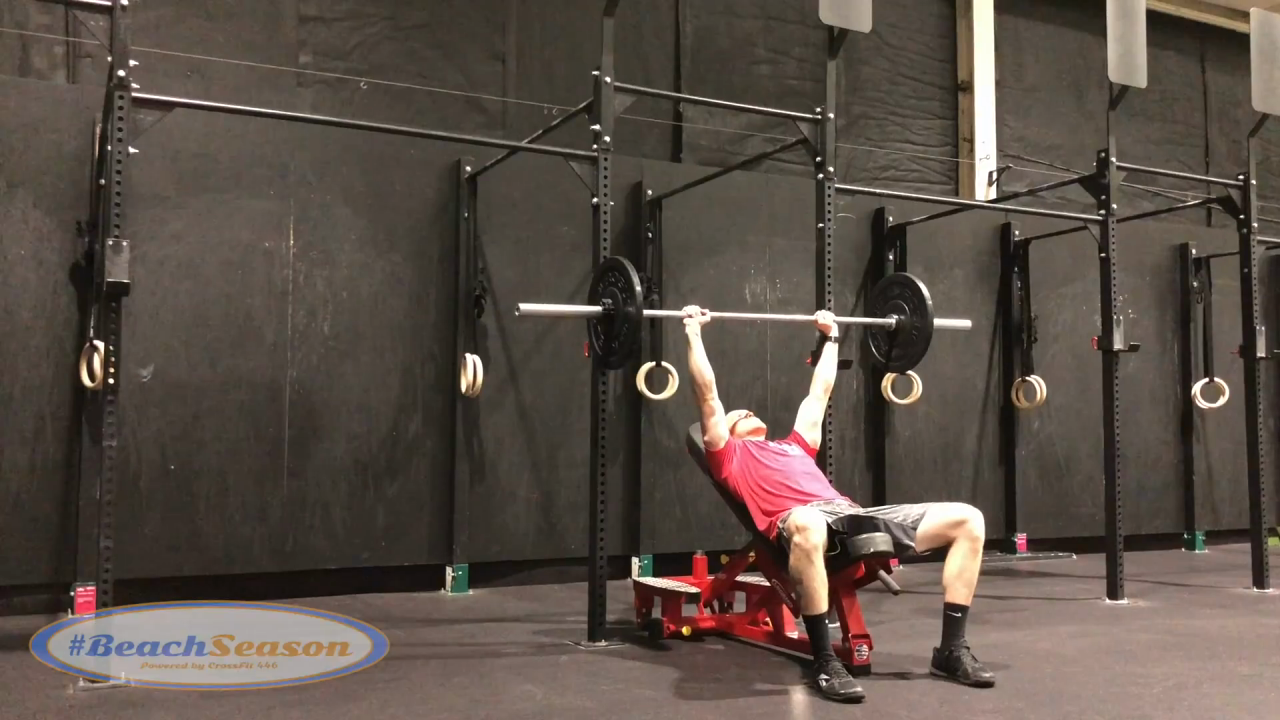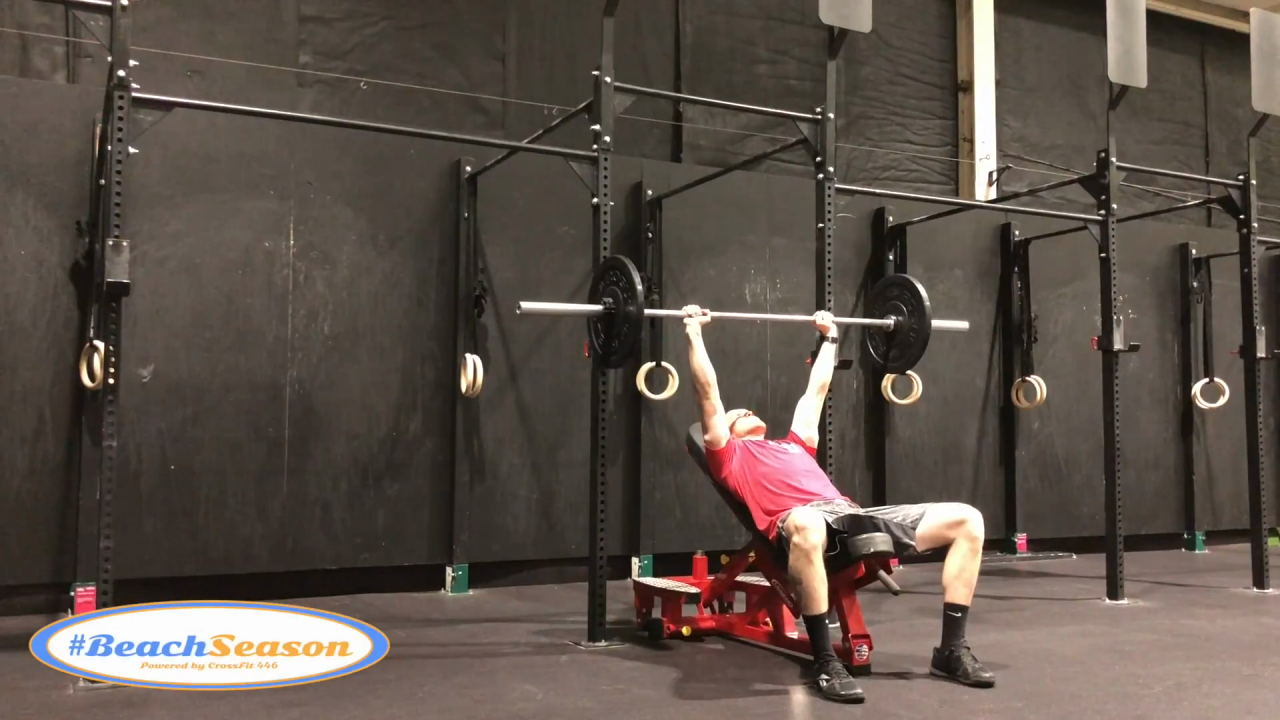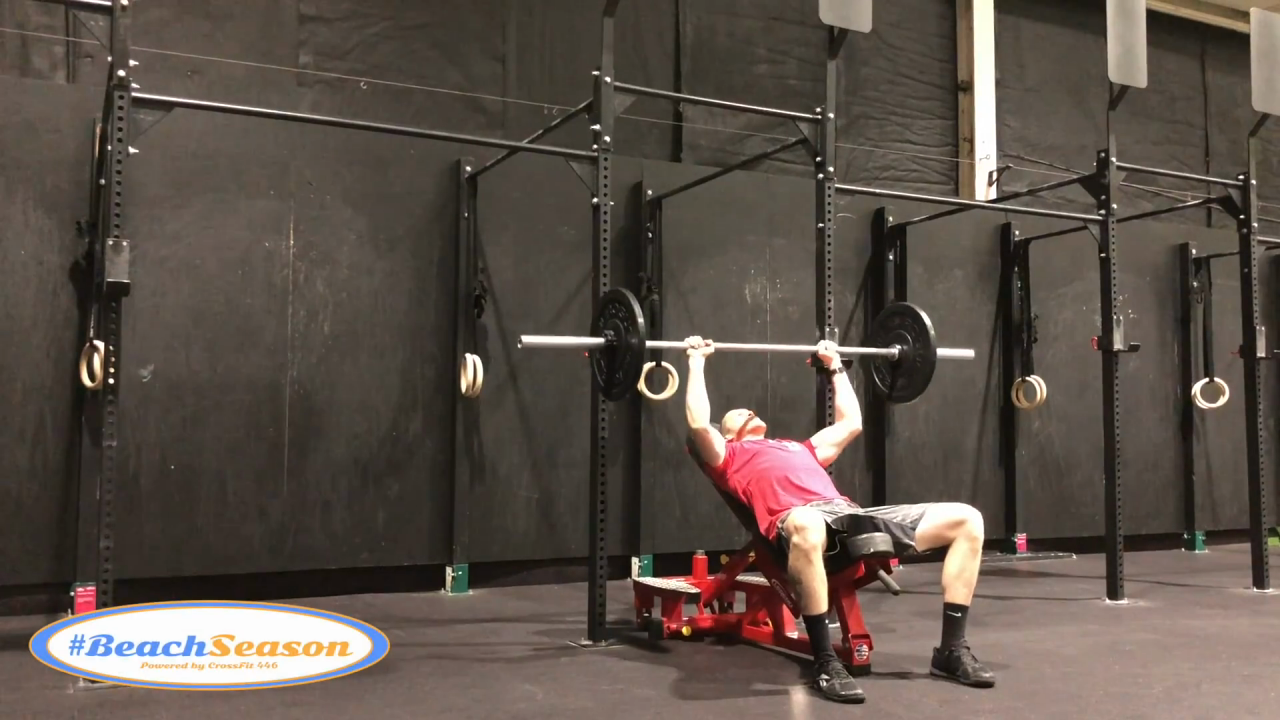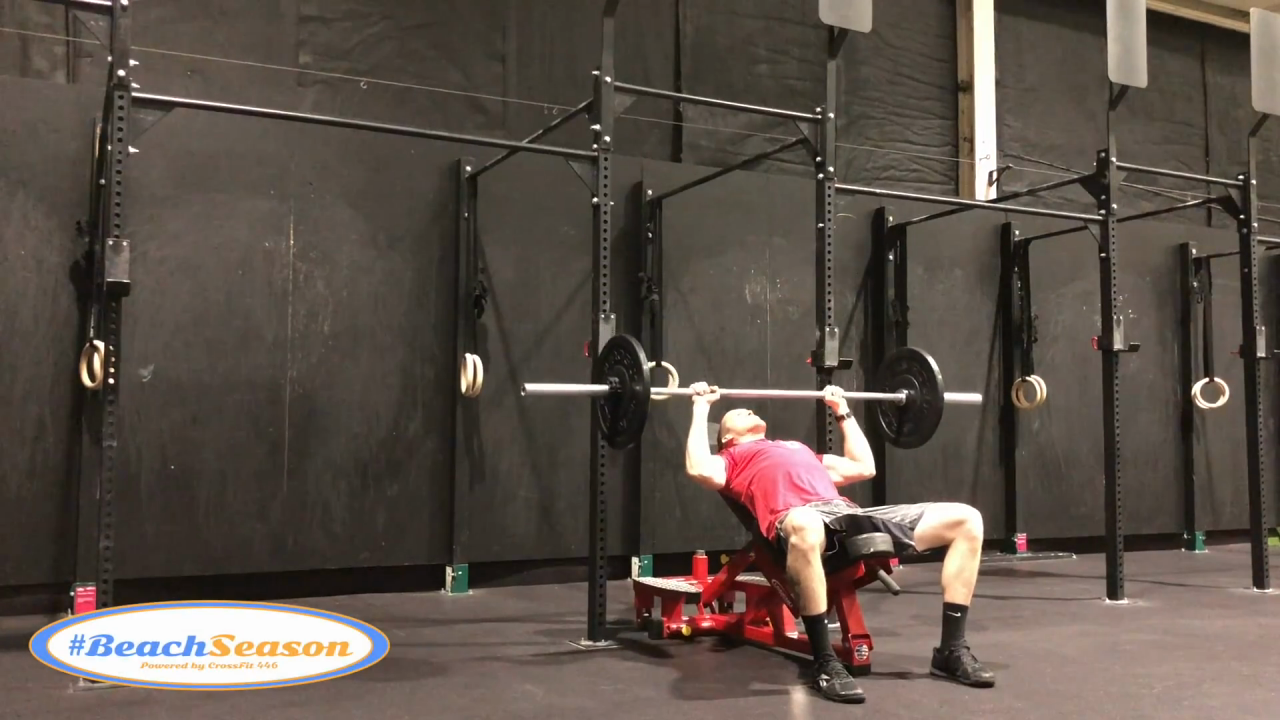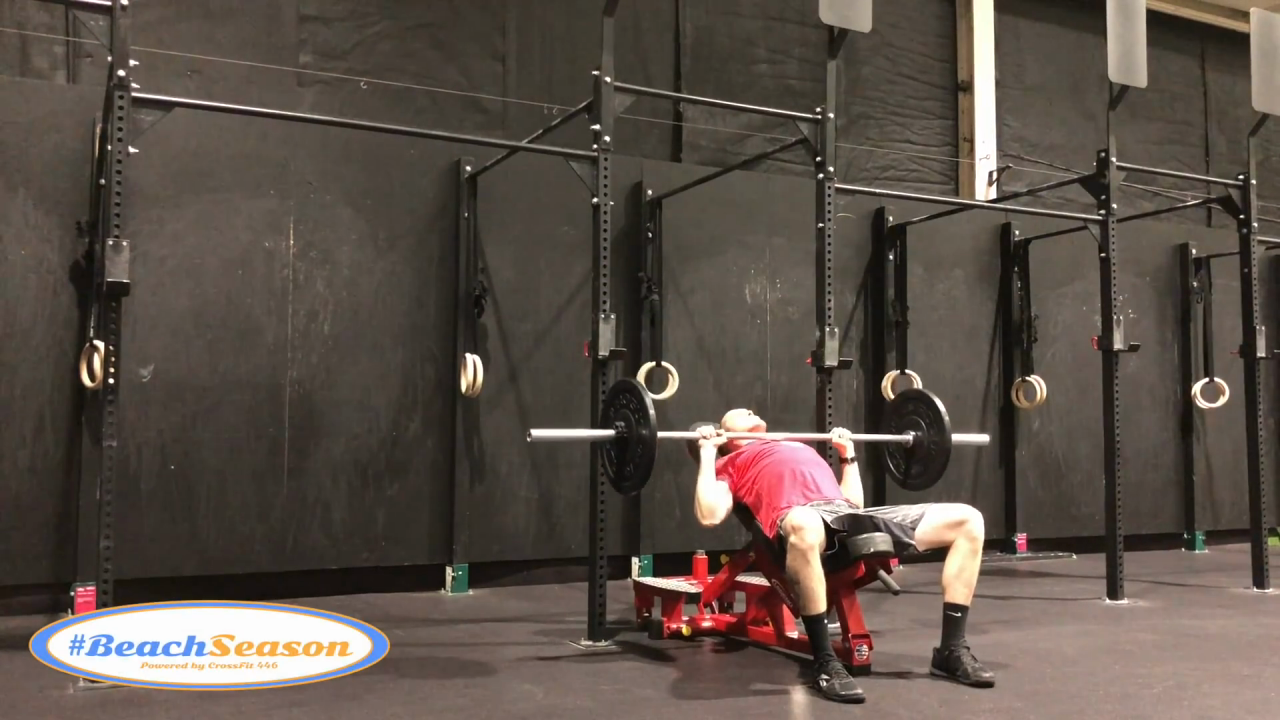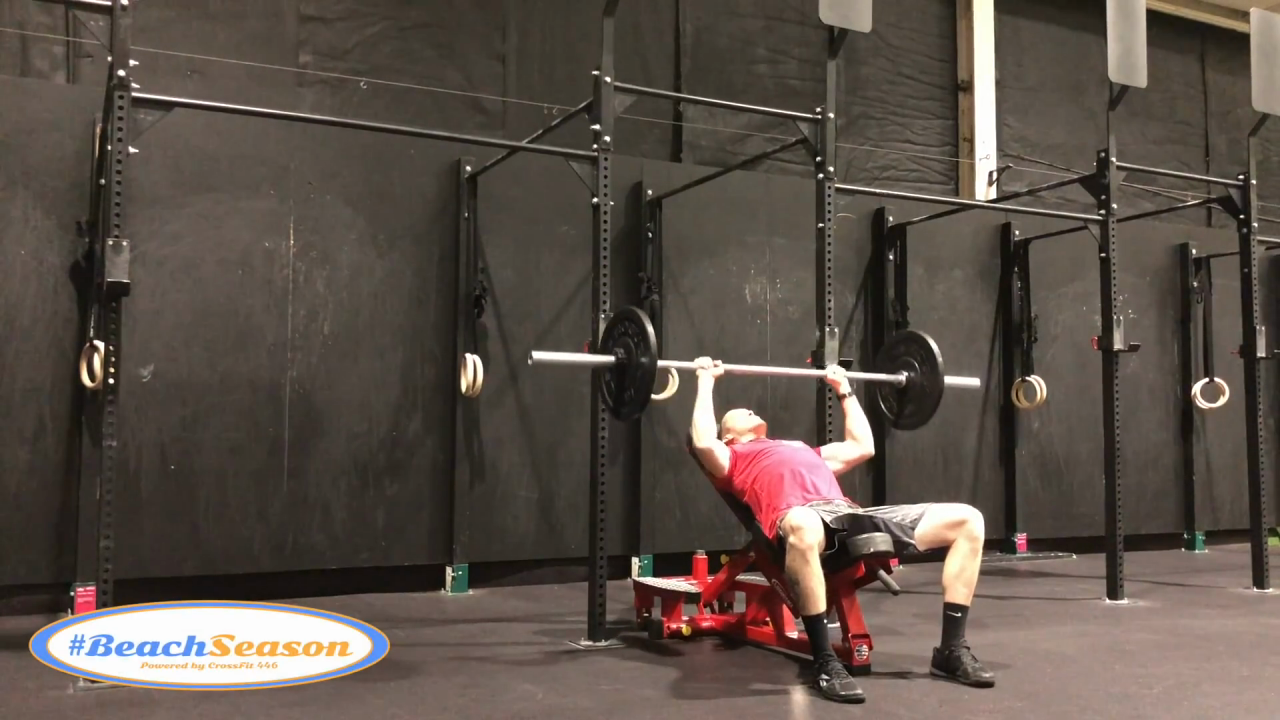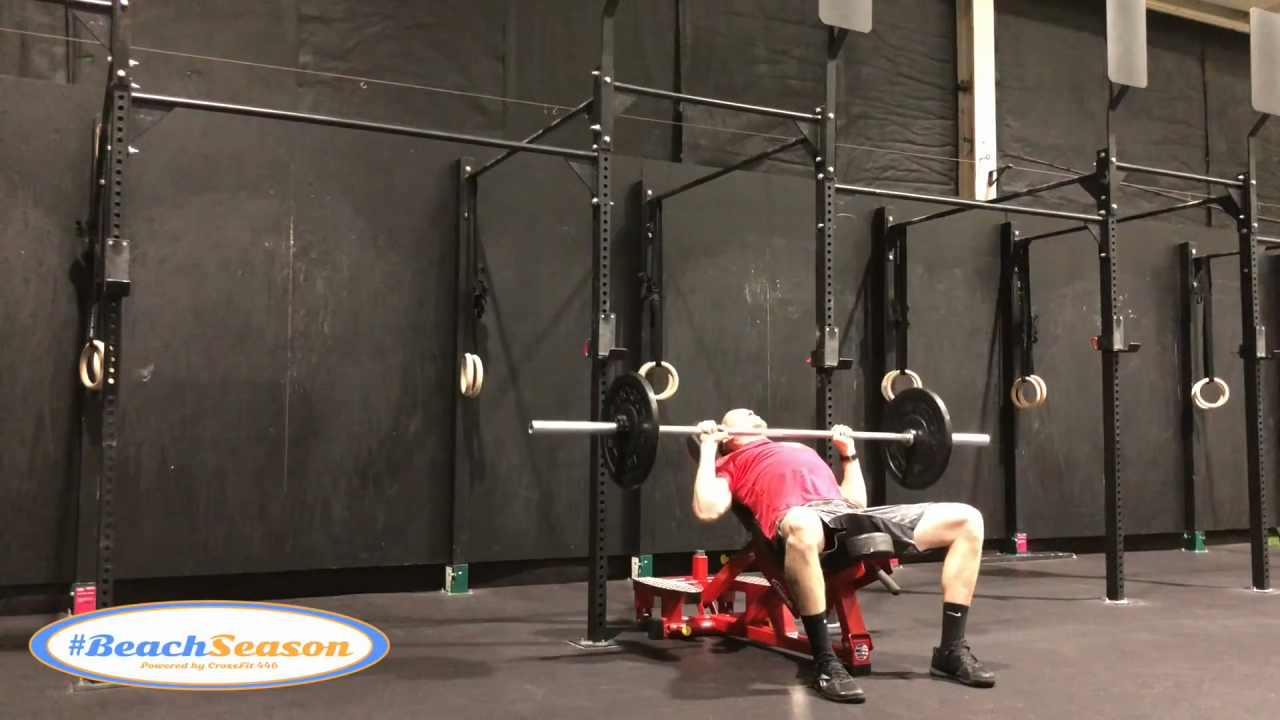
dt=0.7s
person 1, frame 1
left shoulder: (796, 445)
right shoulder: (729, 455)
left elbow: (820, 392)
right elbow: (707, 394)
left wrist: (832, 336)
right wrist: (693, 333)
left hip: (853, 515)
right hip: (801, 521)
left knee: (968, 520)
right knee: (808, 527)
left ankle: (952, 650)
right ankle: (825, 662)
person 1, frame 2
left shoulder: (795, 444)
right shoulder: (729, 454)
left elbow: (816, 389)
right elbow: (707, 392)
left wrist: (829, 336)
right wrist: (694, 332)
left hip: (852, 515)
right hip: (802, 521)
left knee: (967, 520)
right knee: (807, 526)
left ankle: (952, 650)
right ankle: (826, 662)
person 1, frame 3
left shoulder: (798, 448)
right shoulder: (729, 457)
left elbow: (851, 424)
right elbow: (699, 425)
left wrist: (835, 367)
right wrist: (697, 362)
left hip: (852, 514)
right hip: (801, 521)
left knee: (967, 520)
right knee: (806, 527)
left ankle: (952, 650)
right ankle: (826, 662)
person 1, frame 4
left shoulder: (800, 449)
right shoulder: (732, 459)
left elbow: (864, 467)
right elbow: (700, 470)
left wrist: (842, 411)
right wrist: (701, 408)
left hip: (851, 515)
right hip: (802, 521)
left knee: (966, 520)
right knee: (804, 526)
left ankle: (952, 650)
right ankle: (825, 662)
person 1, frame 5
left shoulder: (803, 450)
right shoulder: (730, 463)
right elbow: (709, 516)
left wrist: (847, 454)
right wrist: (707, 453)
left hip: (850, 515)
right hip: (803, 518)
left knee: (967, 521)
right knee: (804, 527)
left ankle: (952, 651)
right ankle: (825, 662)
person 1, frame 6
left shoulder: (804, 452)
right shoulder: (732, 459)
left elbow: (863, 447)
right elbow: (703, 443)
left wrist: (844, 391)
right wrist: (706, 382)
left hip: (853, 515)
right hip: (803, 519)
left knee: (968, 520)
right knee: (803, 527)
left ankle: (952, 650)
right ankle: (825, 662)
person 1, frame 7
left shoulder: (804, 450)
right shoulder: (730, 463)
right elbow: (707, 511)
left wrist: (848, 452)
right wrist: (708, 448)
left hip: (850, 516)
right hip: (800, 517)
left knee: (967, 520)
right knee: (802, 527)
left ankle: (952, 651)
right ankle: (826, 663)
